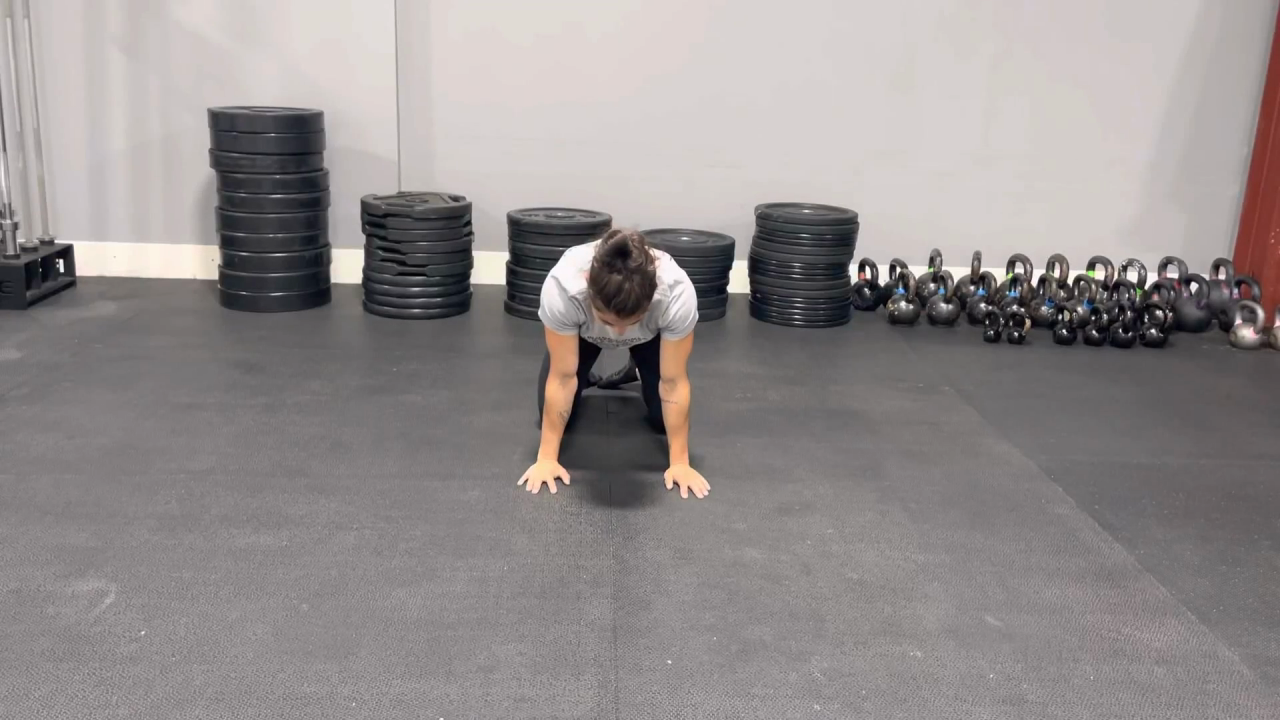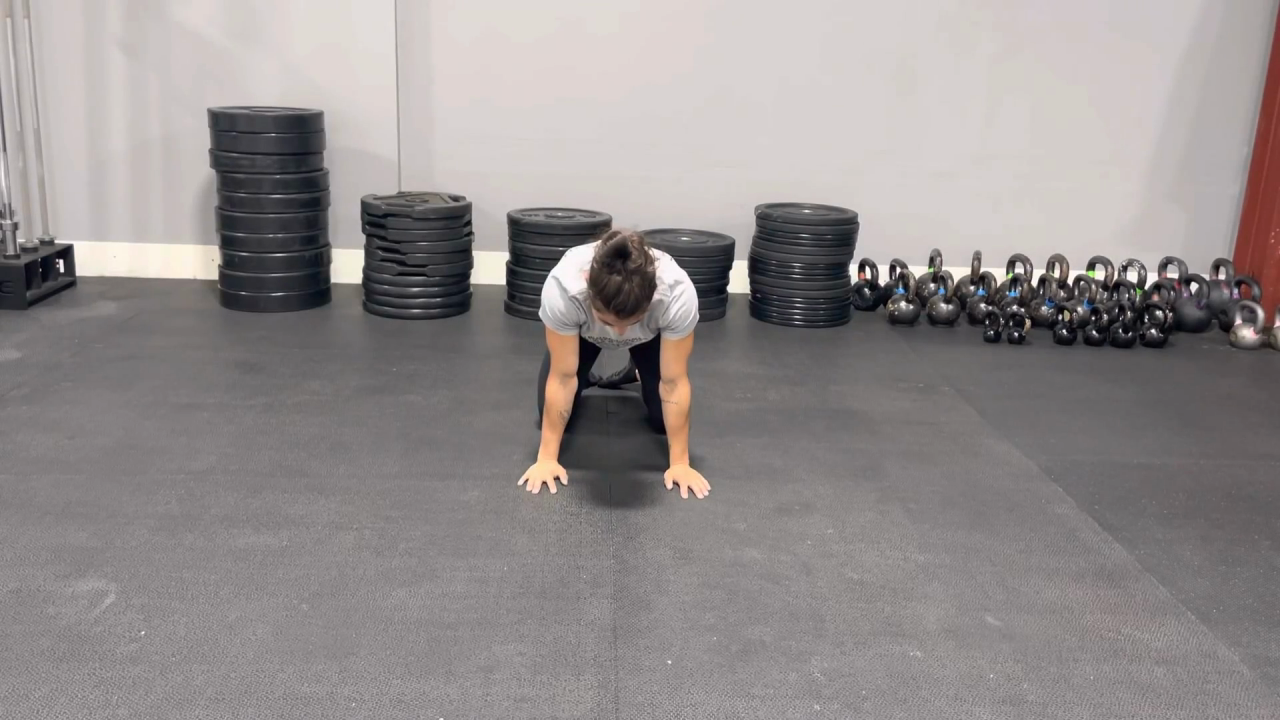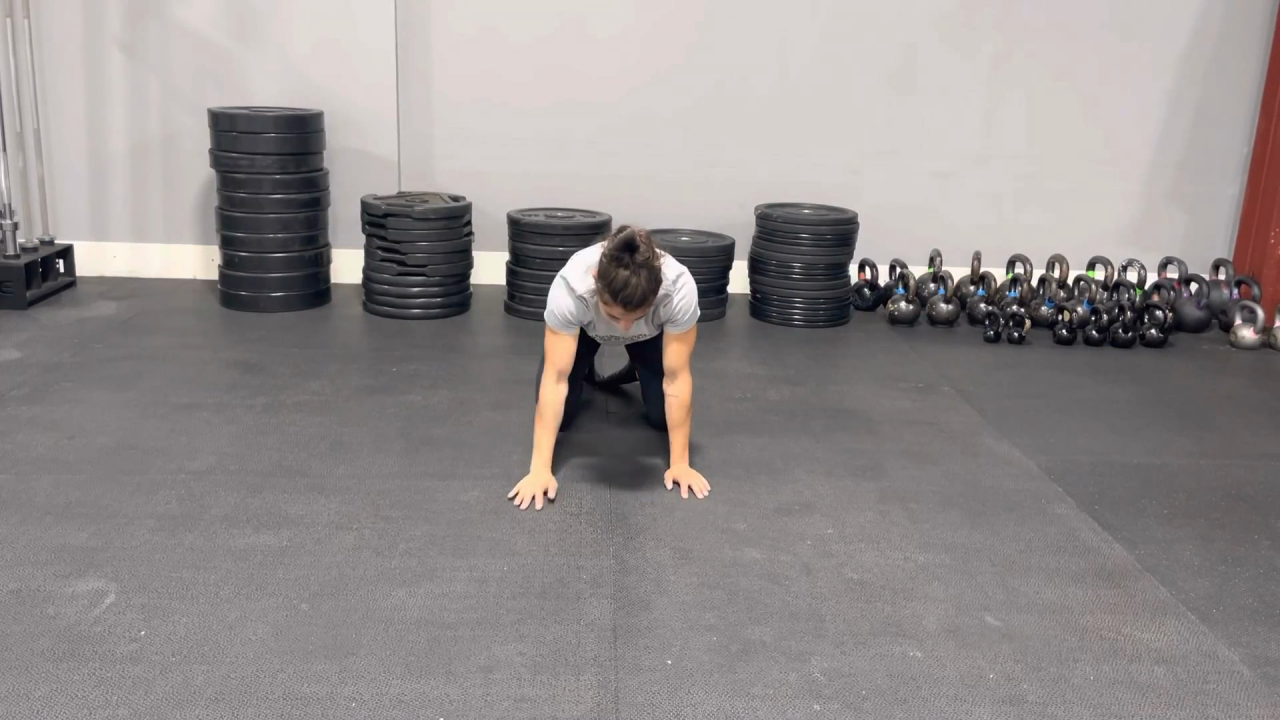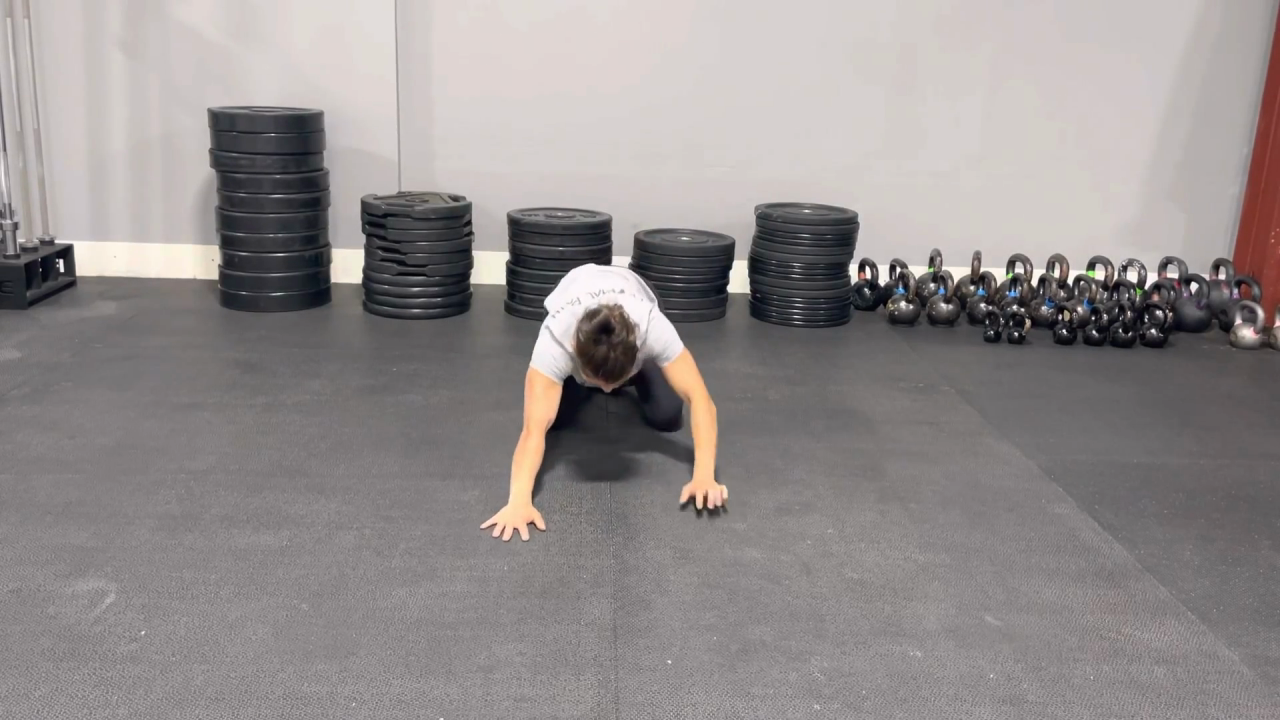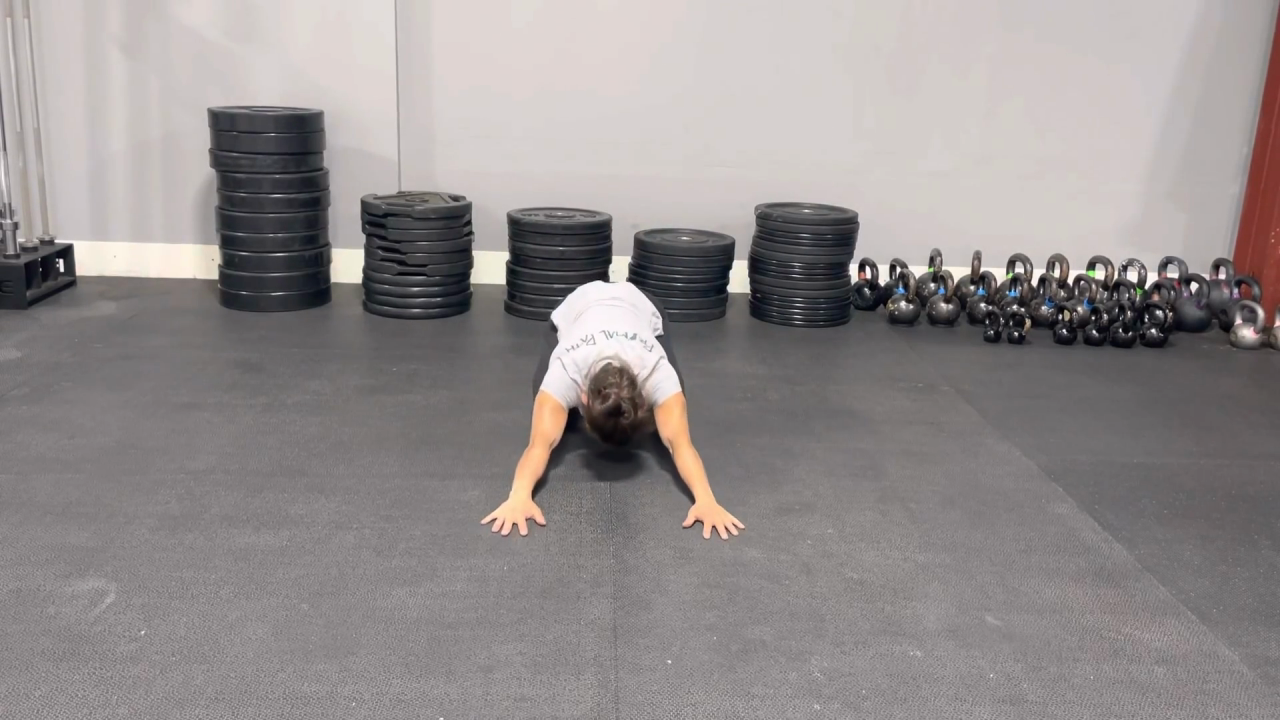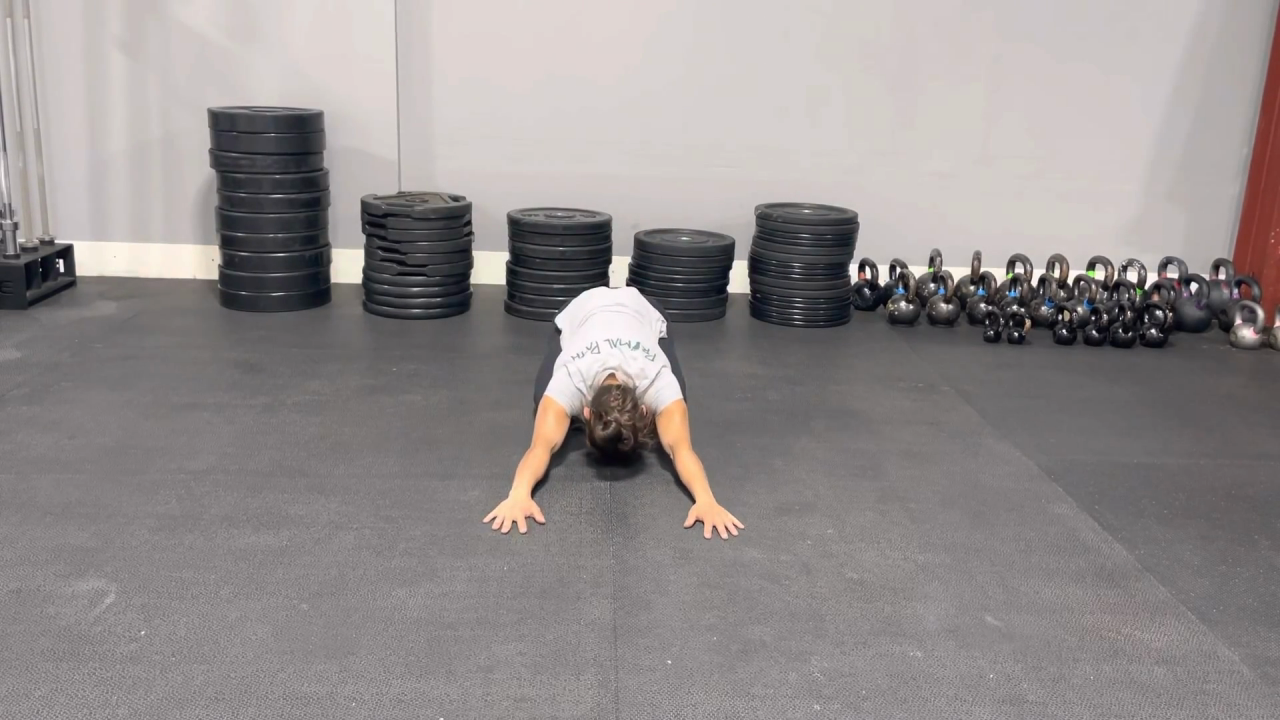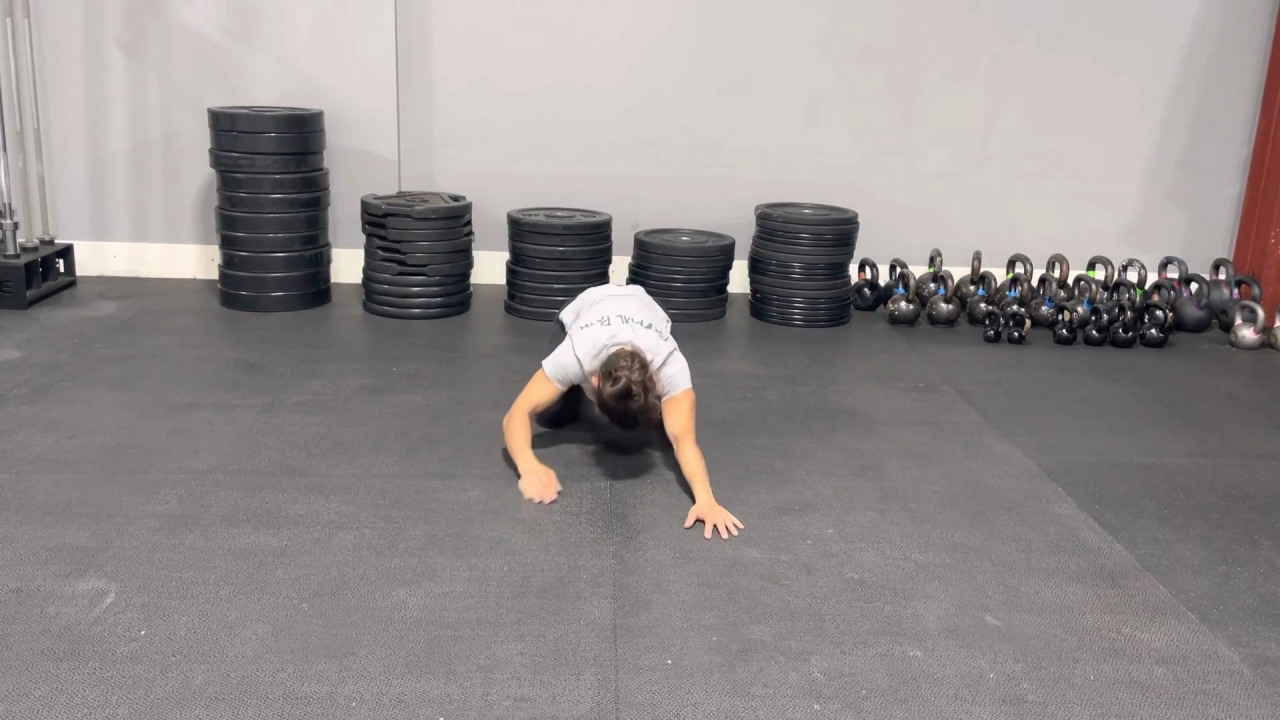
dt=0.7s
person 1, frame 1
left shoulder: (677, 293)
right shoulder: (562, 287)
left elbow: (673, 381)
right elbow: (562, 376)
left wrist: (680, 462)
right wrist: (547, 458)
left hip: (651, 334)
right hip: (582, 331)
left knee: (663, 418)
right knee: (554, 414)
left ankle: (639, 372)
right ankle: (587, 379)
person 1, frame 2
left shoulder: (678, 292)
right shoulder: (562, 287)
left elbow: (674, 381)
right elbow: (562, 376)
left wrist: (680, 463)
right wrist: (547, 458)
right hip: (583, 331)
left knee: (663, 419)
right knee: (551, 414)
left ankle: (639, 372)
right ankle: (585, 380)
person 1, frame 3
left shoulder: (679, 288)
right shoulder: (570, 287)
left elbow: (677, 377)
right elbow: (555, 378)
left wrist: (680, 462)
right wrist: (540, 467)
right hip: (585, 328)
left knee: (664, 418)
right knee: (561, 414)
left ankle: (636, 369)
right ankle: (586, 372)
person 1, frame 4
left shoulder: (652, 327)
right shoulder: (556, 339)
left elbow: (699, 400)
right elbow: (534, 429)
left wrist: (704, 476)
right wrist: (518, 501)
left knee: (666, 417)
right knee: (557, 417)
left ankle: (636, 378)
right ankle: (577, 380)
person 1, frame 5
left shoulder: (656, 372)
right shoulder: (568, 371)
left elbow: (679, 443)
right elbow: (540, 443)
left wrist: (706, 500)
right wrist: (519, 497)
left hip: (640, 307)
right hip: (576, 308)
left knee: (671, 407)
right knee: (550, 408)
person 1, frame 6
left shoulder: (657, 382)
right shoulder: (571, 380)
left elbow: (680, 447)
right elbow: (542, 446)
left wrist: (706, 501)
right wrist: (518, 496)
left hip: (644, 312)
right hip: (579, 312)
left knee: (674, 409)
right knee: (546, 407)
person 1, frame 7
left shoulder: (670, 363)
right shoulder: (575, 354)
left elbow: (683, 438)
right elbow: (515, 416)
left wrist: (706, 499)
right wrist: (528, 468)
right hip: (580, 312)
left knee: (664, 415)
right knee: (554, 416)
right ankle: (577, 383)
